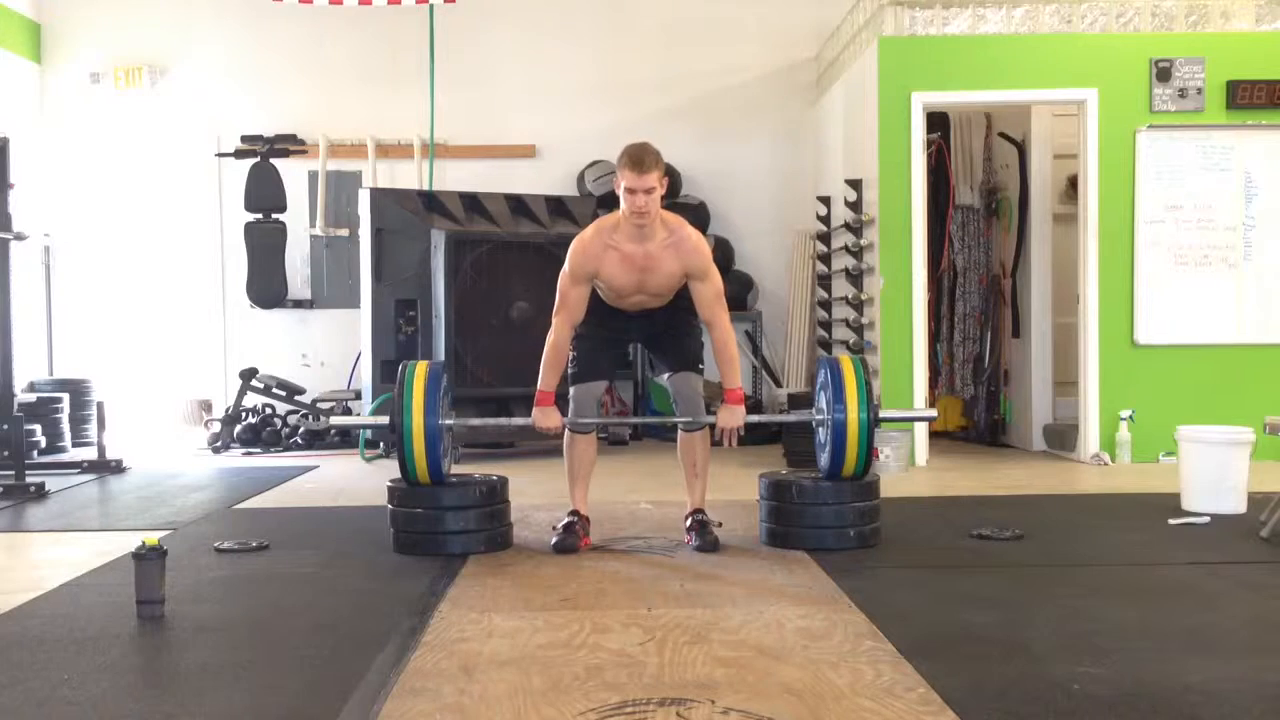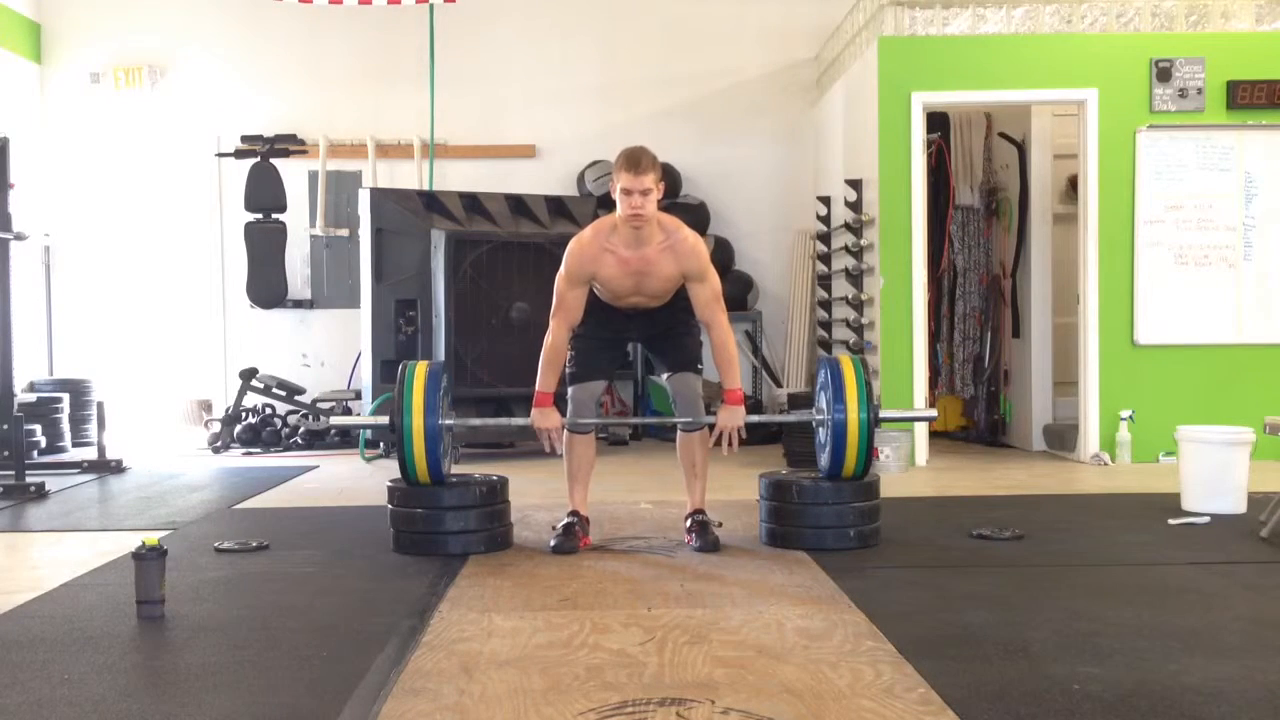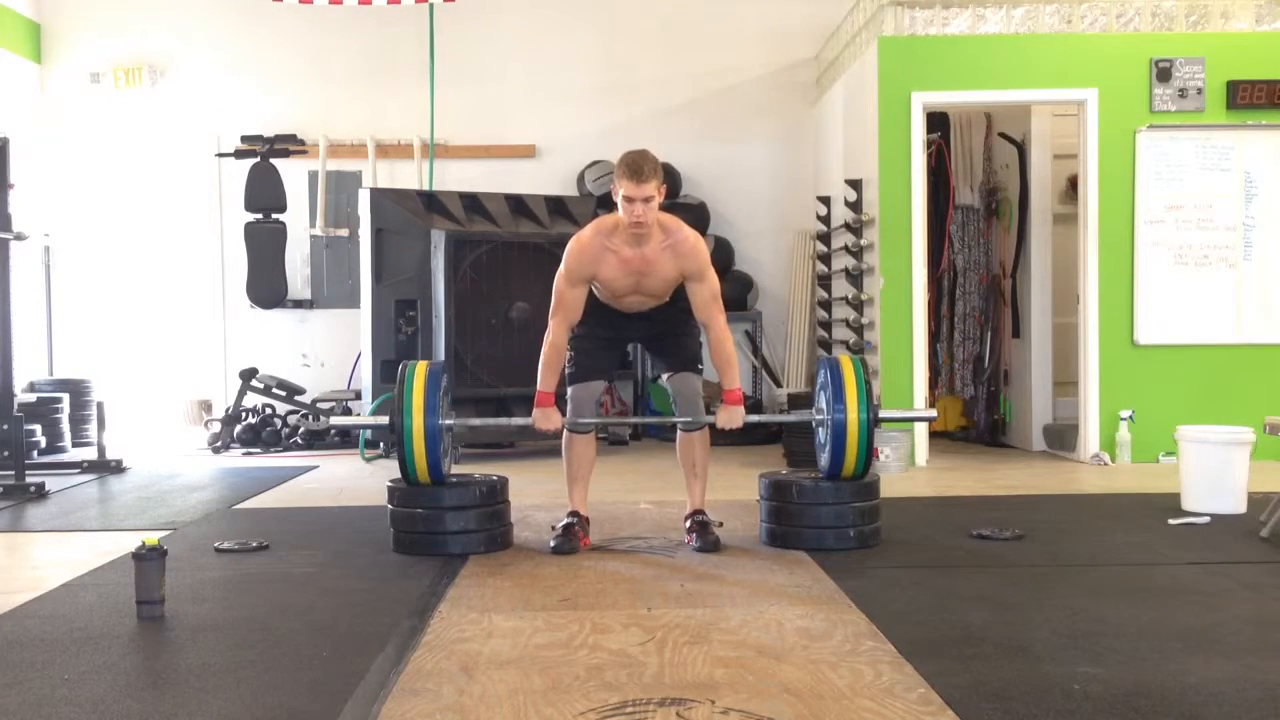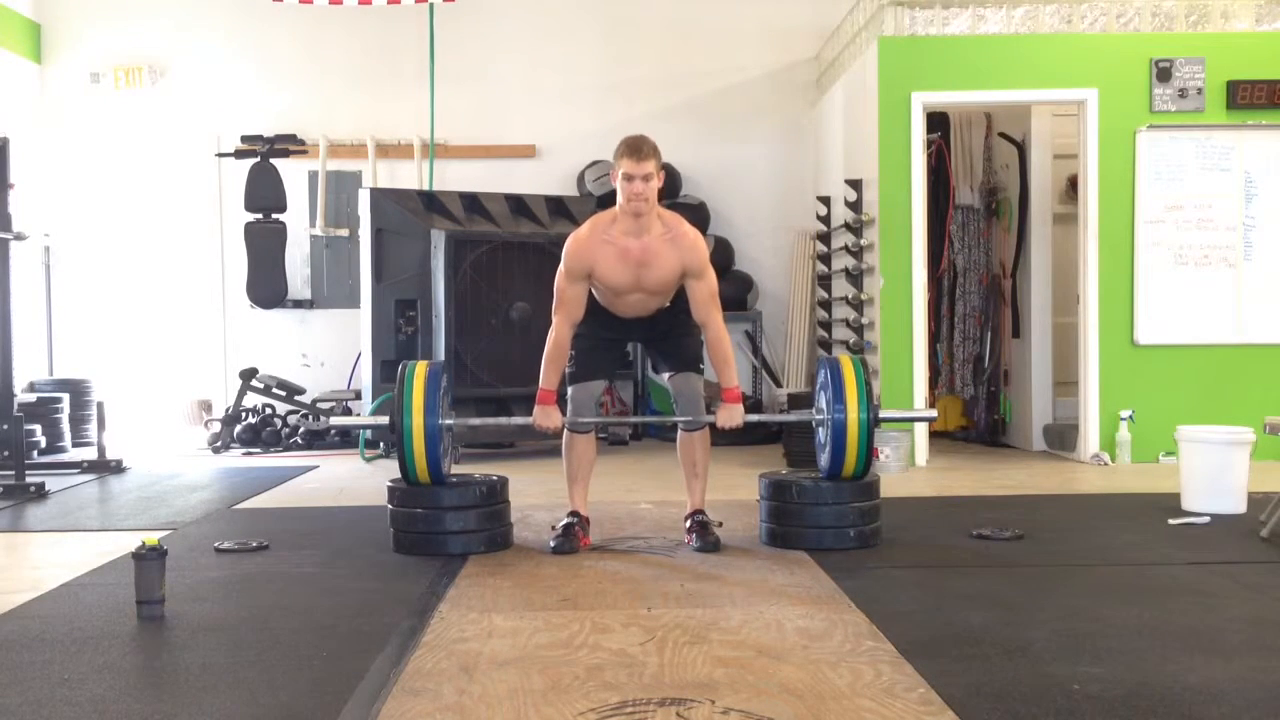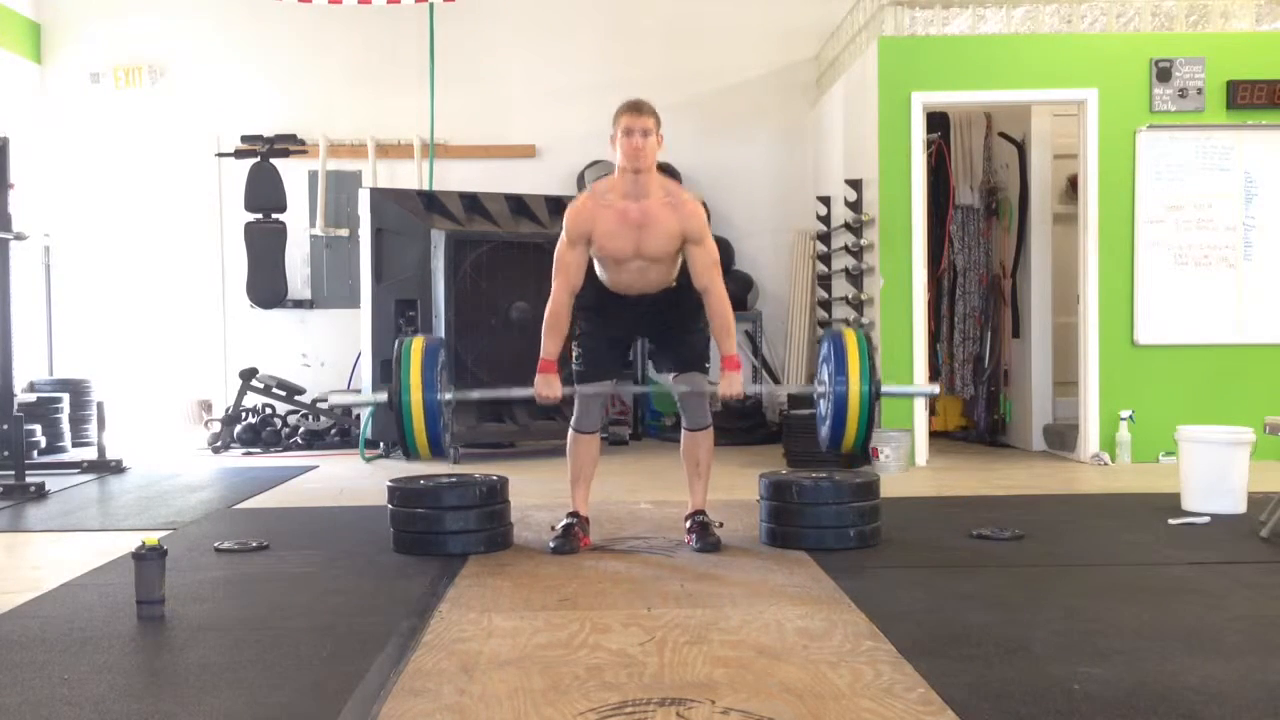
dt=1s
person 1, frame 1
left shoulder: (689, 243)
right shoulder: (589, 246)
left elbow: (717, 321)
right elbow: (563, 324)
left wrist: (733, 397)
right wrist: (544, 400)
left hip: (670, 313)
right hip: (604, 315)
left knee: (691, 400)
right knee: (582, 404)
left ankle: (697, 515)
right ankle: (577, 516)
person 1, frame 2
left shoulder: (686, 245)
right shoulder: (585, 247)
left elbow: (716, 322)
right elbow: (560, 326)
left wrist: (733, 399)
right wrist: (543, 402)
left hip: (669, 313)
right hip: (602, 314)
left knee: (691, 401)
right knee: (580, 404)
left ankle: (697, 515)
right ankle: (577, 517)
person 1, frame 3
left shoulder: (687, 245)
right shoulder: (585, 246)
left elbow: (715, 323)
right elbow: (559, 326)
left wrist: (732, 397)
right wrist: (544, 401)
left hip: (668, 313)
right hip: (601, 315)
left knee: (692, 402)
right knee: (579, 406)
left ankle: (697, 515)
right ankle: (576, 517)
person 1, frame 4
left shoulder: (686, 241)
right shoulder: (584, 242)
left elbow: (710, 320)
right elbow: (563, 323)
left wrist: (731, 396)
right wrist: (545, 400)
left hip: (669, 316)
right hip: (601, 318)
left knee: (692, 401)
right knee: (580, 405)
left ankle: (697, 515)
right ankle: (577, 517)
person 1, frame 5
left shoulder: (685, 207)
right shoulder: (586, 209)
left elbow: (711, 286)
right elbow: (564, 291)
left wrist: (730, 363)
right wrist: (547, 368)
left hip: (671, 300)
right hip: (608, 301)
left knee: (696, 397)
right knee: (588, 402)
left ankle: (697, 516)
right ankle: (577, 518)
